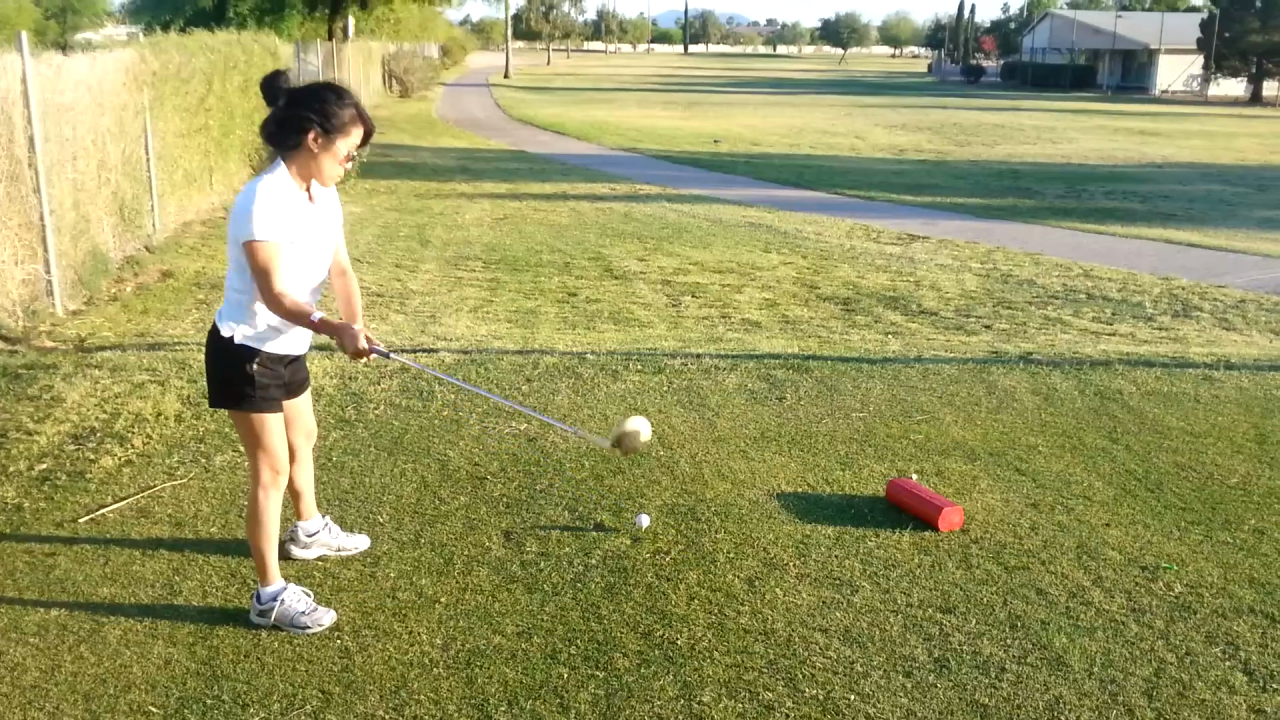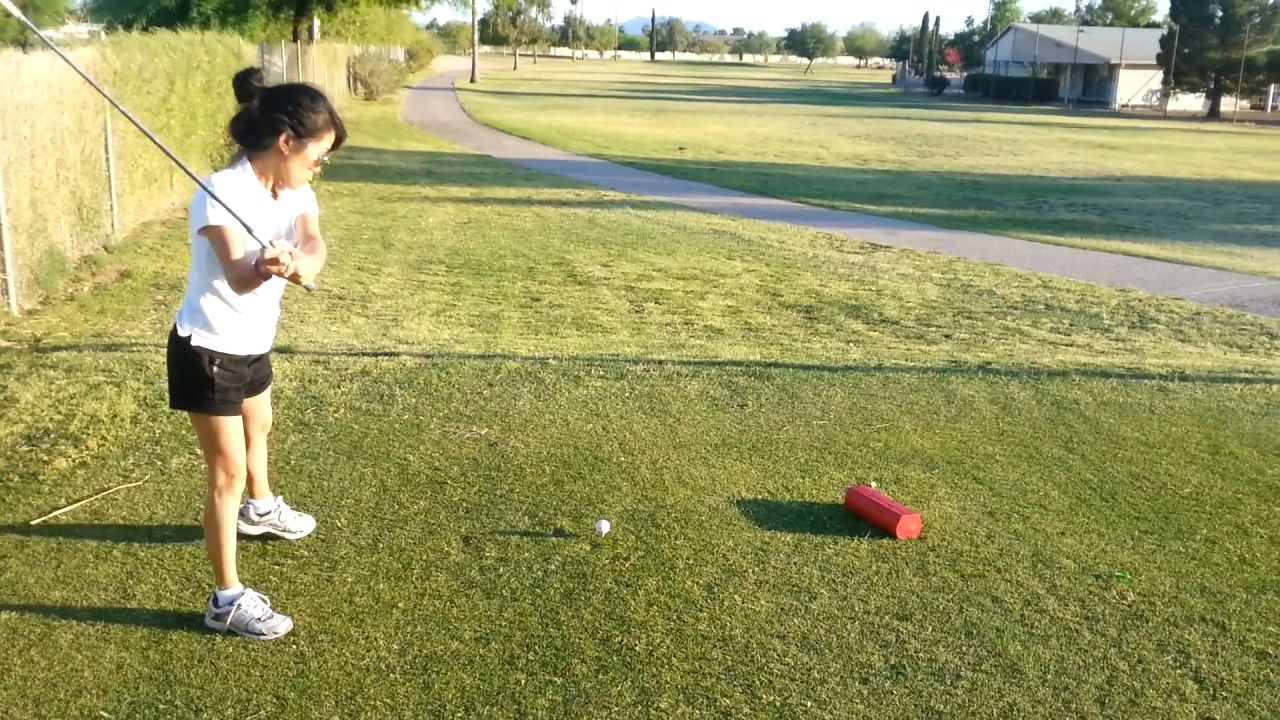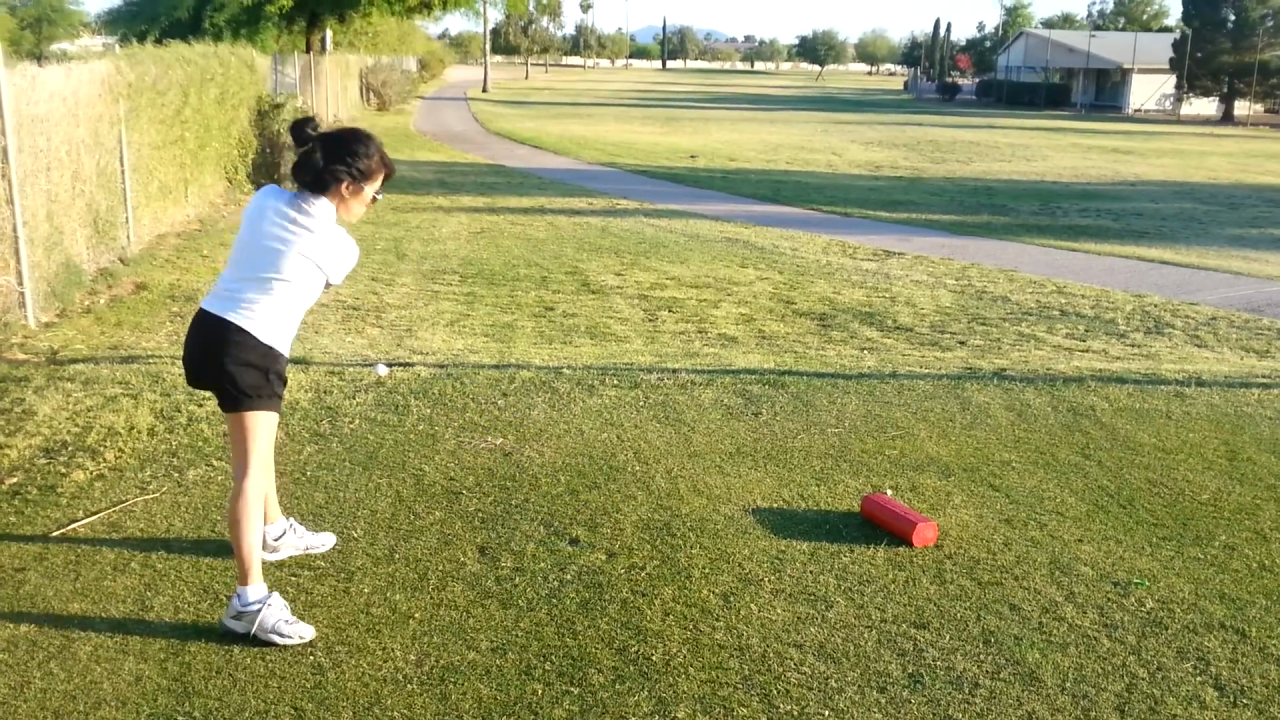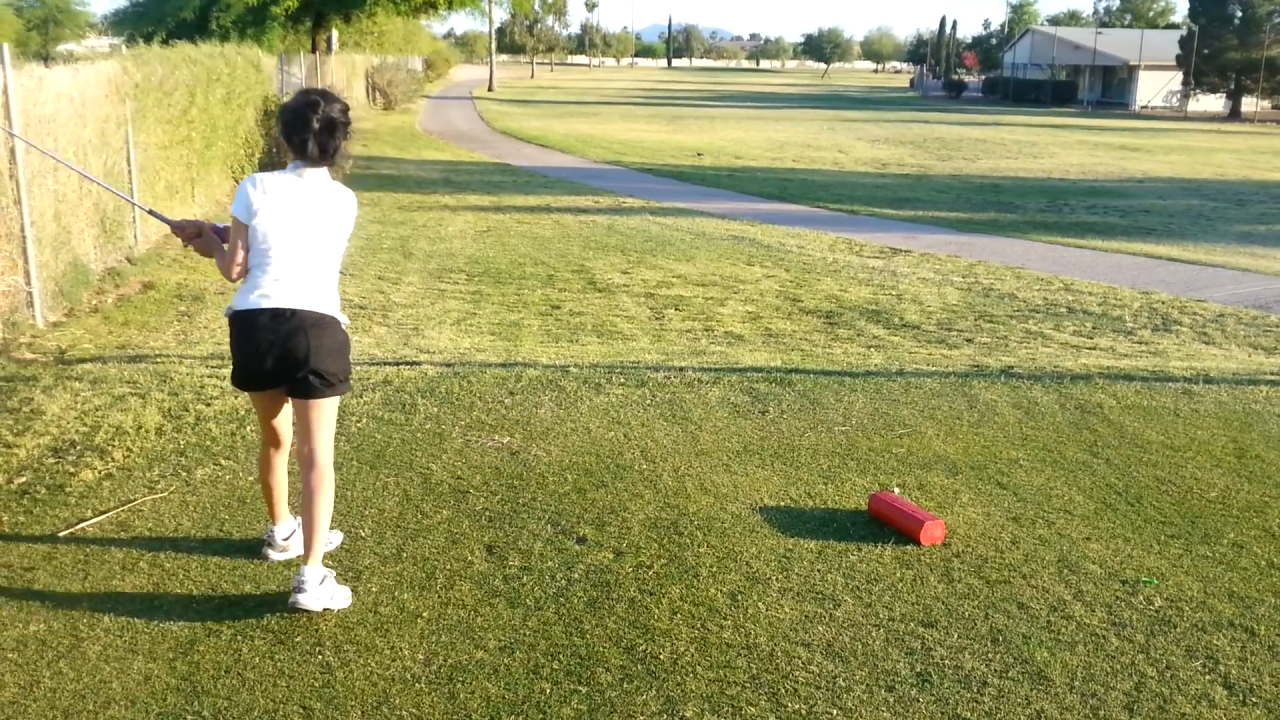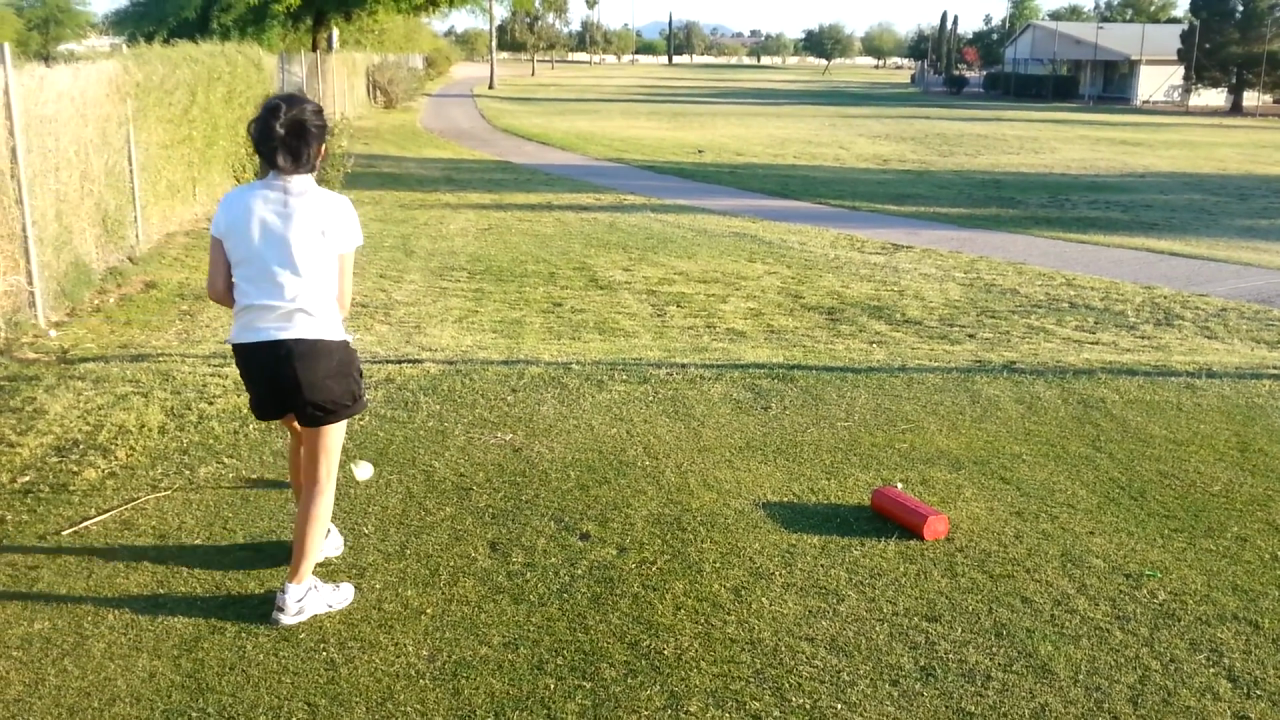
dt=0.5s
person 1, frame 1
left shoulder: (322, 195)
right shoulder: (263, 199)
left elbow: (340, 268)
right elbow: (273, 295)
left wrist: (355, 322)
right wrist: (330, 328)
left hip: (284, 348)
right hip: (246, 351)
left knee: (302, 439)
right knee: (271, 469)
left ankle: (309, 529)
right ankle: (270, 594)
person 1, frame 2
left shoulder: (295, 193)
right shoulder: (221, 192)
left elbow: (313, 243)
right elbow: (236, 275)
left wrist: (304, 263)
right wrist: (268, 268)
left hip: (251, 347)
right hip: (207, 351)
left knee: (259, 426)
right knee: (228, 471)
left ankle: (261, 508)
right ankle: (227, 598)
person 1, frame 3
left shoulder: (266, 199)
right shoulder: (339, 246)
left hip: (211, 330)
right hip: (249, 348)
left knee: (257, 441)
right knee: (251, 468)
left ankle: (273, 530)
right ankle: (250, 599)
person 1, frame 4
left shoulder: (255, 188)
right shoulder: (344, 201)
left elbow: (235, 268)
left wrist: (209, 240)
right wrist: (215, 232)
left hip: (253, 325)
right hip: (316, 328)
left knee: (275, 437)
right knee: (317, 454)
left ankle: (282, 530)
right ankle: (309, 576)
person 1, frame 5
left shoulder: (233, 205)
right shoulder: (334, 209)
left elbow: (217, 290)
right elbow: (342, 300)
left hip: (254, 352)
right hip: (318, 350)
left knee: (301, 438)
right knee: (320, 475)
left ankle: (313, 536)
right ankle: (297, 593)
